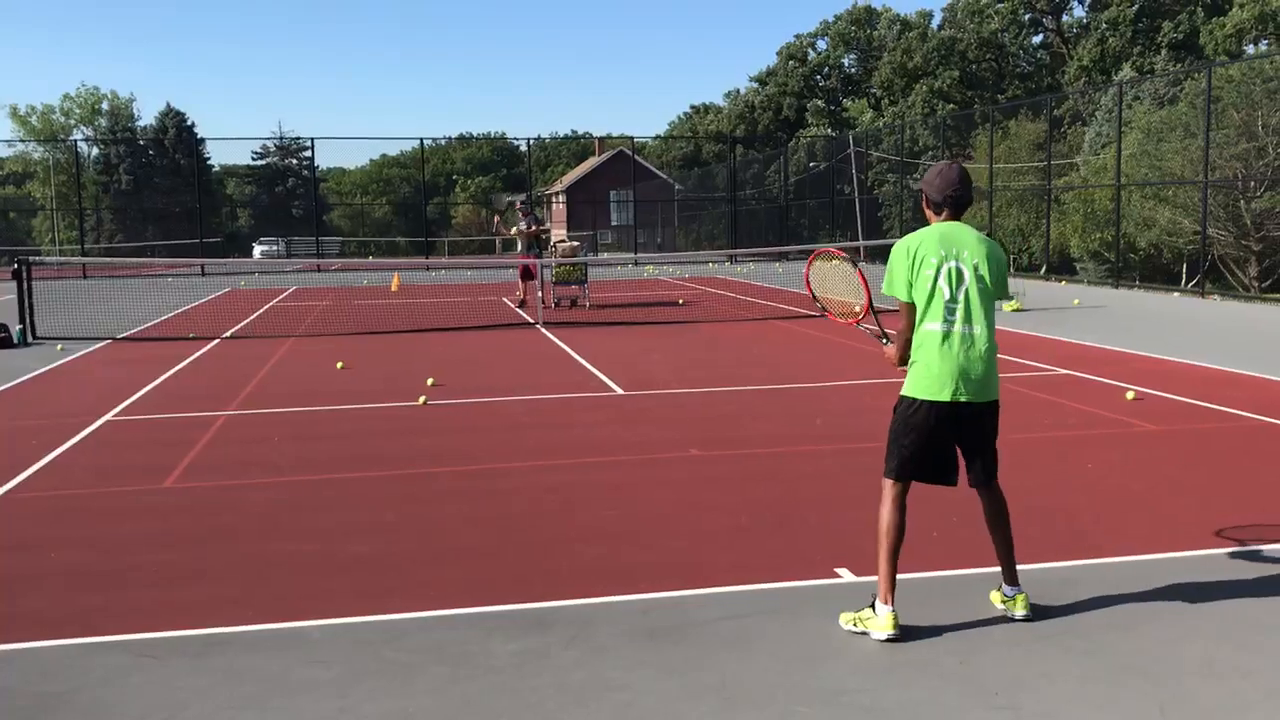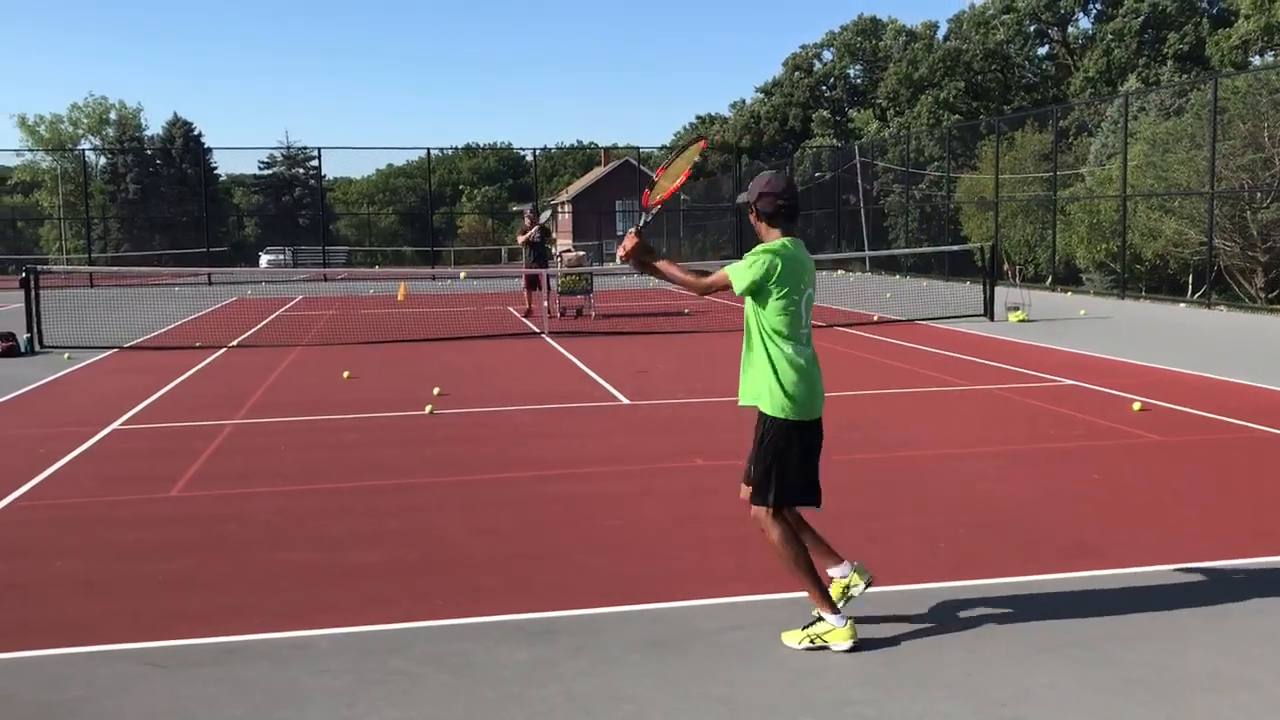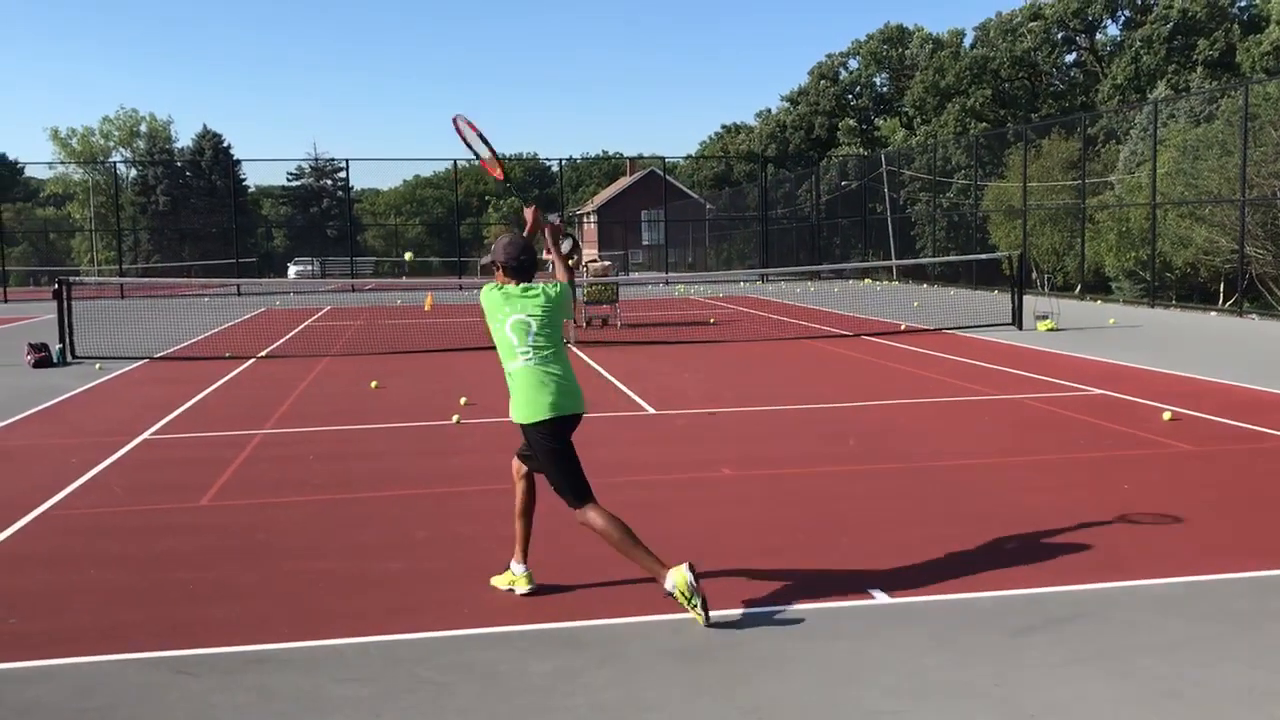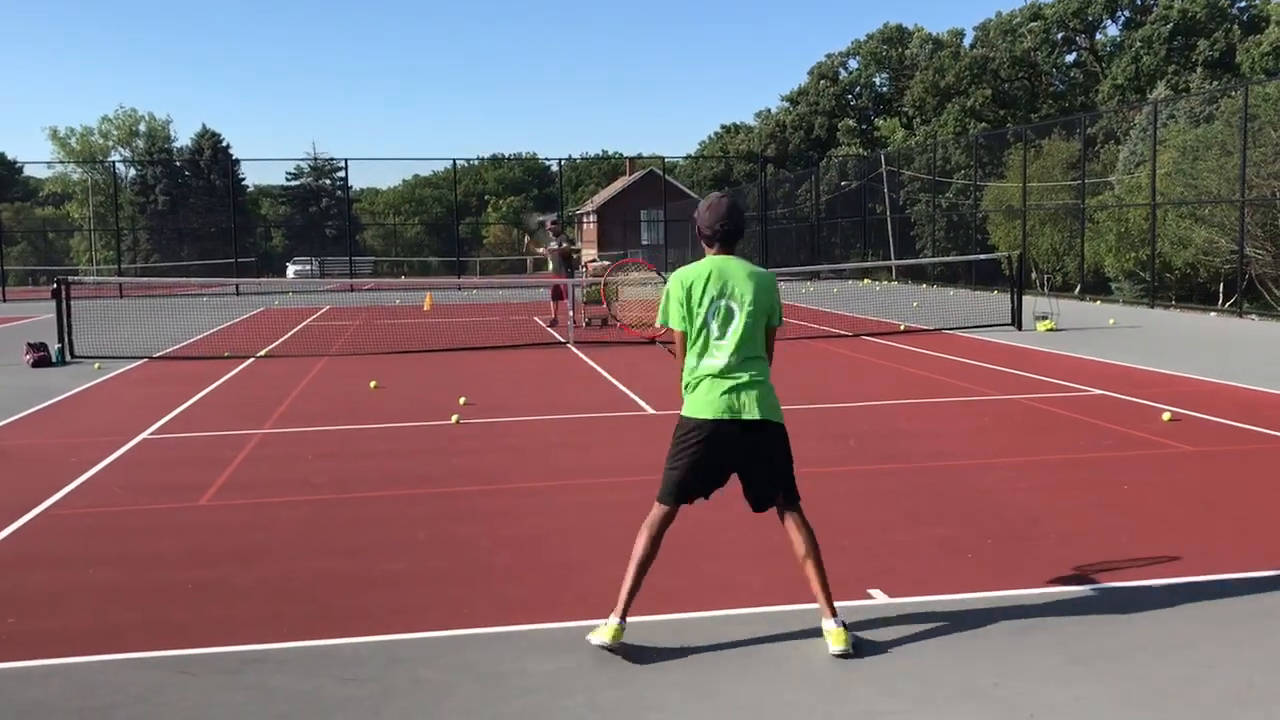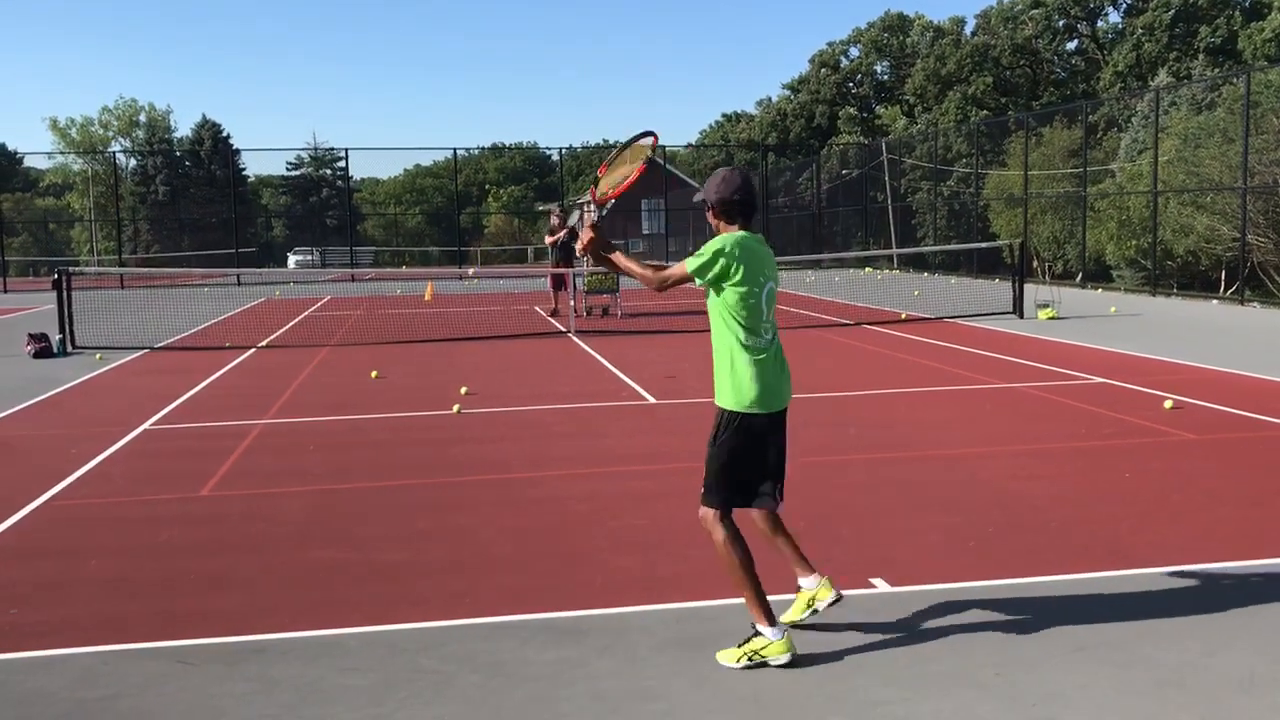
dt=1s
person 1, frame 1
left shoulder: (909, 245)
right shoulder: (990, 249)
left elbow: (906, 323)
right elbow: (977, 316)
left wrist: (899, 355)
left hip: (928, 384)
right hip: (980, 384)
left knee: (894, 486)
right knee: (986, 484)
left ankle: (883, 607)
right ankle: (1012, 591)
person 1, frame 2
left shoulder: (771, 256)
right shoulder: (798, 256)
left elbow: (703, 285)
right elbow: (717, 282)
left wrist: (647, 257)
right wrist: (652, 261)
left hip: (783, 401)
right hip: (798, 397)
left knee: (767, 510)
right knee: (755, 496)
left ankle: (834, 621)
right ankle: (842, 571)
person 1, frame 3
left shoulder: (491, 295)
right shoulder: (553, 295)
left wrist: (528, 229)
right wrist: (550, 237)
left hip: (536, 410)
right hip: (567, 402)
left knee: (583, 506)
right knee: (521, 469)
left ankle: (671, 575)
right ankle: (519, 571)
person 1, frame 4
left shoulder: (681, 280)
right shoulder: (765, 281)
left elbow: (680, 352)
right elbow: (765, 353)
left hip: (704, 411)
right hip: (759, 411)
left knee: (661, 513)
right knee: (789, 511)
left ankle: (615, 622)
right ankle: (833, 624)
person 1, frame 5
left shoulder: (729, 248)
right shoulder: (759, 249)
left elbow: (661, 281)
right elbow: (673, 277)
left wrist: (608, 252)
right wrist: (610, 256)
left hip: (745, 401)
right hip: (770, 395)
left knee: (714, 513)
right knee: (756, 501)
left ankle: (771, 636)
right ankle: (812, 581)
